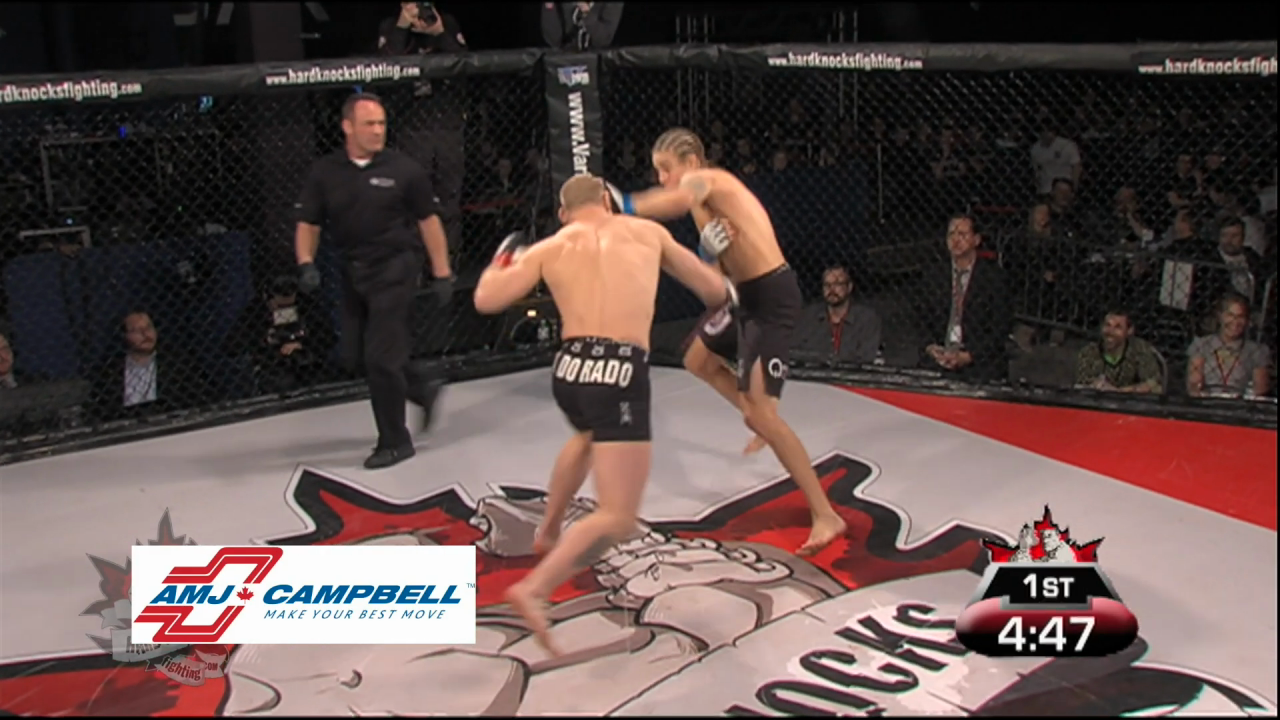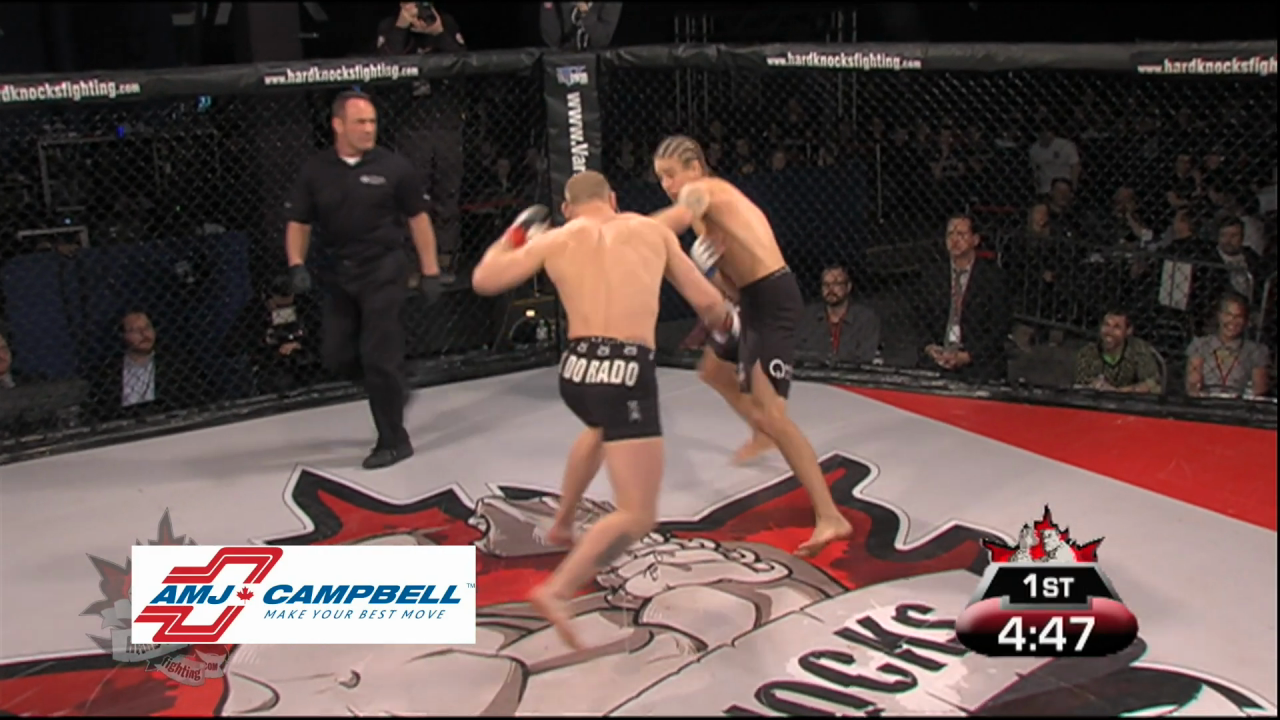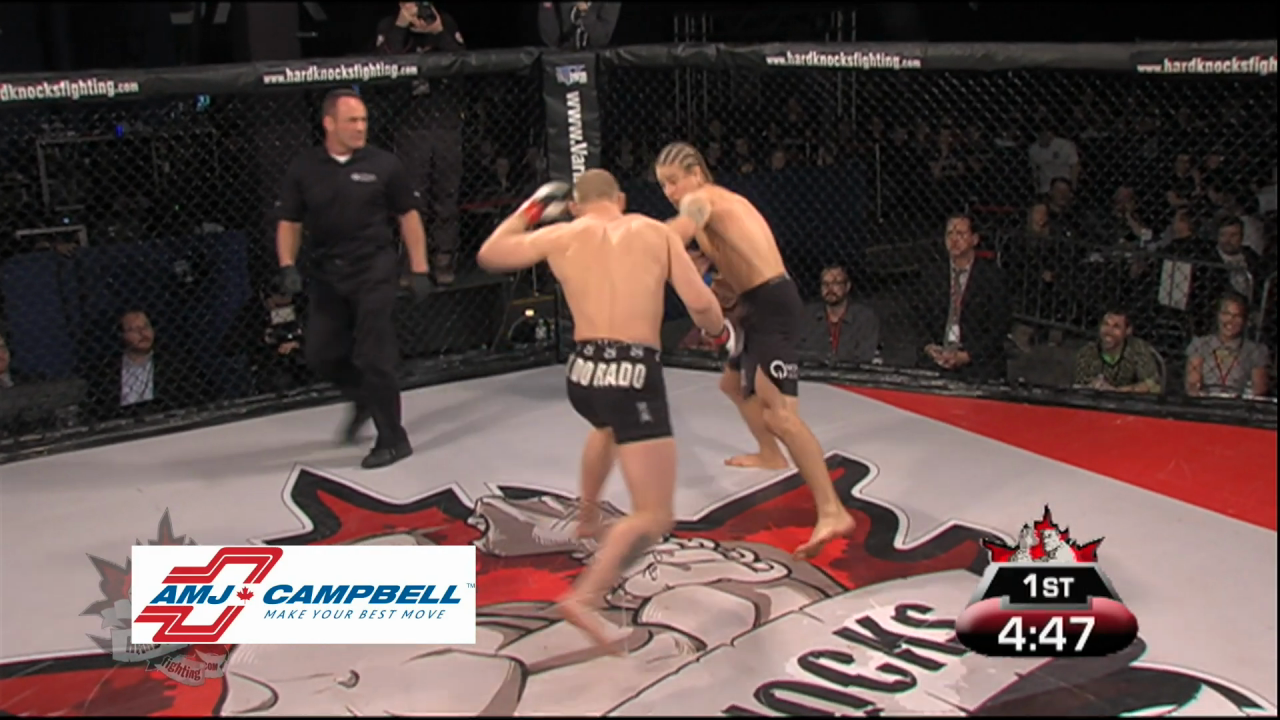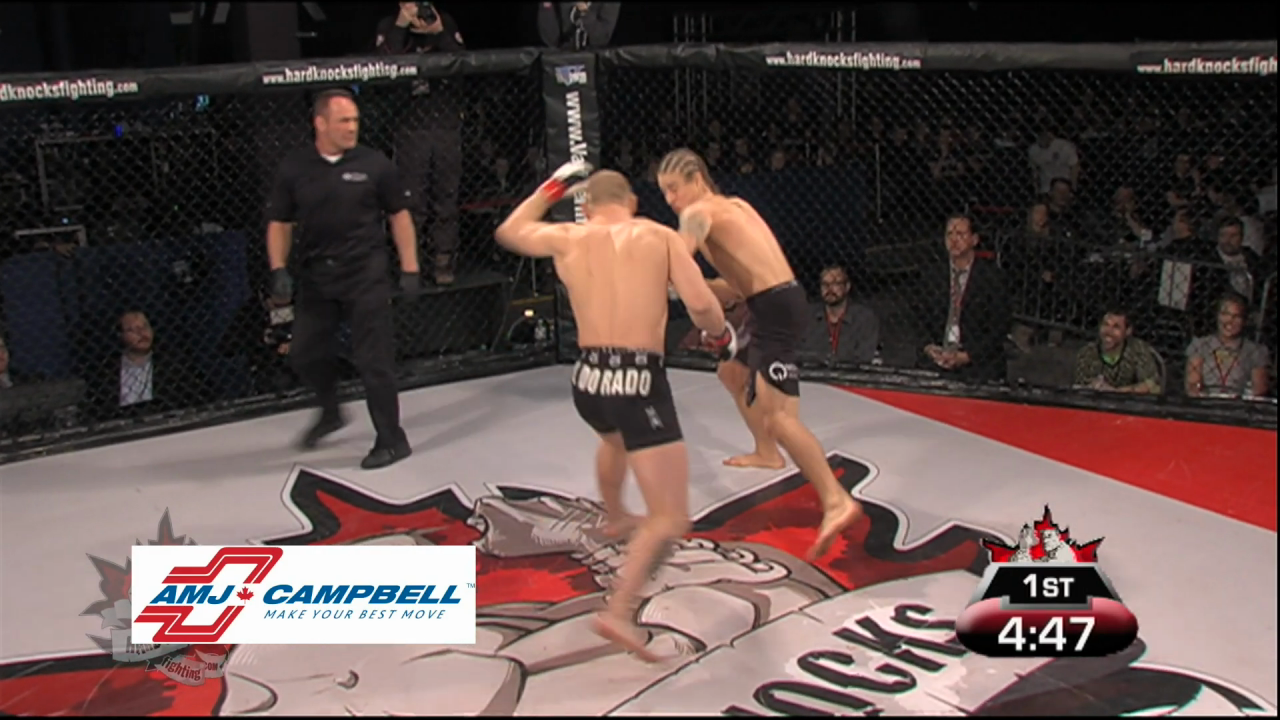
dt=0.1s
person 1, frame 1
left shoulder: (549, 249)
right shoulder: (647, 231)
left elbow: (486, 300)
right elbow: (707, 284)
left wrist: (503, 258)
right wrist: (722, 289)
left hip: (569, 371)
right hip: (620, 375)
left knee: (588, 436)
right knee: (616, 519)
left ankle: (549, 531)
right ankle: (533, 589)
person 1, frame 2
left shoulder: (553, 240)
right shoulder: (652, 229)
left elbow: (483, 280)
right elbow: (704, 299)
left wrist: (518, 232)
right wrist: (727, 318)
left hip: (575, 371)
right hip: (628, 374)
left knee: (600, 428)
right knee: (636, 517)
left ankle: (563, 521)
right ankle: (557, 591)
person 1, frame 3
left shoulder: (560, 236)
right shoulder: (655, 231)
left elbow: (489, 256)
right elbow: (701, 304)
left wrist: (535, 206)
right wrist: (722, 332)
left hip: (582, 372)
right hip: (634, 375)
left knee: (609, 426)
right knee: (654, 518)
left ankle: (589, 519)
right ankle: (583, 598)
person 1, frame 4
left shoulder: (567, 239)
right shoulder: (659, 236)
left elbow: (509, 231)
right elbow: (702, 305)
left wrist: (553, 187)
right wrist: (722, 335)
left hip: (586, 380)
right hip: (639, 382)
left knee: (615, 436)
right knee: (672, 519)
left ankle: (615, 519)
right ankle: (618, 614)
person 2, frame 1
left shoulder: (707, 181)
right shoulder: (704, 198)
left elbow: (673, 200)
left wrist: (624, 207)
right wrist: (710, 248)
left hip: (771, 298)
right hip: (748, 293)
left knee: (762, 412)
right knee: (699, 362)
left ankle: (824, 515)
right ankle: (762, 425)
person 2, frame 2
left shoulder: (699, 191)
right shoulder: (717, 195)
left elbow: (669, 225)
right elbow: (731, 274)
right wrist: (703, 262)
left hip: (771, 303)
right hip: (755, 300)
left knee: (769, 412)
right knee: (714, 372)
left ankle: (829, 517)
right ankle: (761, 437)
person 2, frame 3
left shoulder: (700, 200)
right shoulder: (722, 202)
left elbow: (674, 237)
left hip: (773, 308)
right hip: (760, 305)
left knee: (779, 413)
right knee: (732, 383)
left ankle: (831, 513)
right ankle: (769, 453)
person 2, frame 4
left shoulder: (700, 212)
right shoulder: (732, 206)
left hip: (775, 312)
right hip: (778, 305)
left knee: (778, 417)
right knee: (735, 377)
left ankle: (837, 504)
right ankle: (766, 453)
person 3, frame 1
left shoulder: (404, 169)
right shoulder: (325, 171)
left elbow: (428, 221)
right elbow: (308, 223)
left wrist: (442, 273)
right wrist: (307, 263)
left hip: (394, 272)
right hip: (353, 274)
left knee: (381, 358)
right knee: (354, 356)
left ankle: (395, 442)
right ankle: (420, 387)
person 3, frame 2
left shoulder: (394, 166)
right shoulder: (314, 170)
left elbow: (418, 219)
right elbow: (298, 223)
left wrist: (430, 272)
right wrist: (297, 266)
left hip: (383, 272)
right hip: (340, 274)
left knee: (378, 356)
right knee: (335, 354)
left ankle: (394, 441)
right ankle: (392, 393)
person 3, frame 3
left shoulder: (384, 164)
right shoulder: (303, 168)
left elbow: (408, 217)
right elbow: (289, 222)
left wrist: (419, 269)
right wrist: (288, 267)
left hip: (374, 271)
right hip: (328, 273)
left knee: (372, 357)
right knee: (320, 353)
left ankle: (393, 441)
right ankle: (363, 400)
person 3, frame 4
left shoulder: (375, 164)
right shoulder: (293, 168)
left elbow: (400, 217)
right elbow: (279, 223)
left wrist: (410, 269)
right wrist: (279, 270)
left hip: (367, 273)
right hip: (317, 275)
left knee: (373, 359)
right knee: (305, 353)
left ankle: (392, 441)
right ankle: (330, 413)
person 4, frame 1
left shoulder: (447, 22)
right shoulder: (390, 27)
left wrist: (440, 34)
right wrist: (401, 27)
left hip: (449, 122)
right hip: (413, 126)
left knee: (450, 195)
person 4, frame 2
left shoulder: (446, 23)
right shoulder: (390, 27)
left wrist: (440, 34)
right wrist: (400, 27)
left hip: (448, 124)
right hip: (412, 127)
left knee: (448, 199)
left ankle: (446, 260)
person 4, frame 3
right shoulder: (389, 26)
left wrist: (439, 33)
right wrist: (400, 27)
left hip: (447, 123)
right hip: (410, 126)
left knee: (447, 197)
left ankle: (445, 260)
person 4, frame 4
right shoulder: (388, 26)
left wrist: (439, 33)
right wrist: (400, 26)
left hip: (447, 122)
right hip: (410, 126)
left knee: (446, 199)
right knee: (412, 201)
left ankle: (445, 262)
